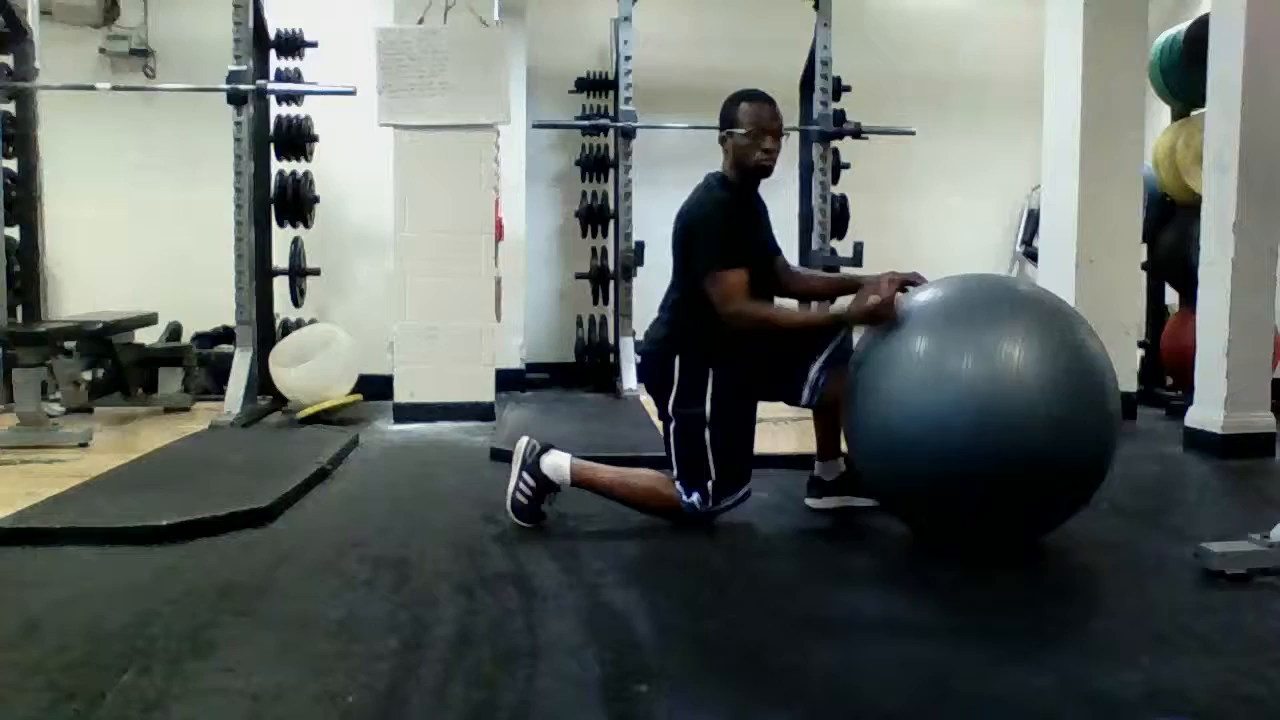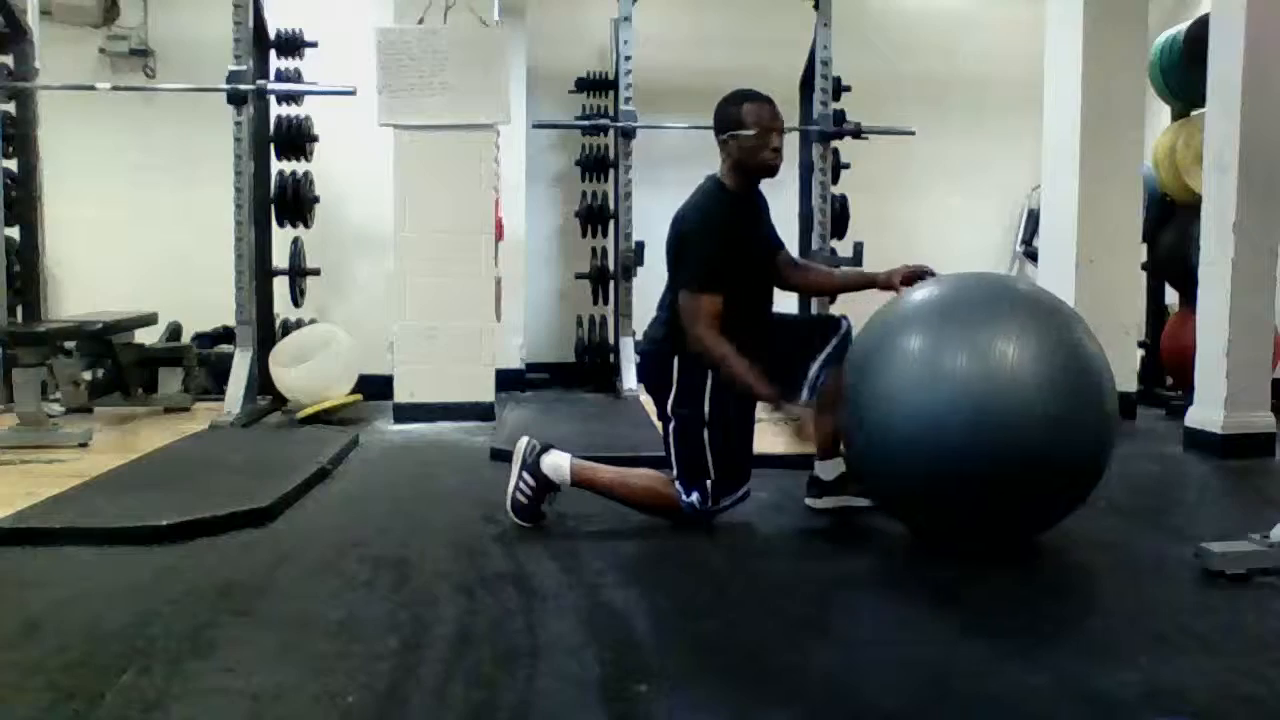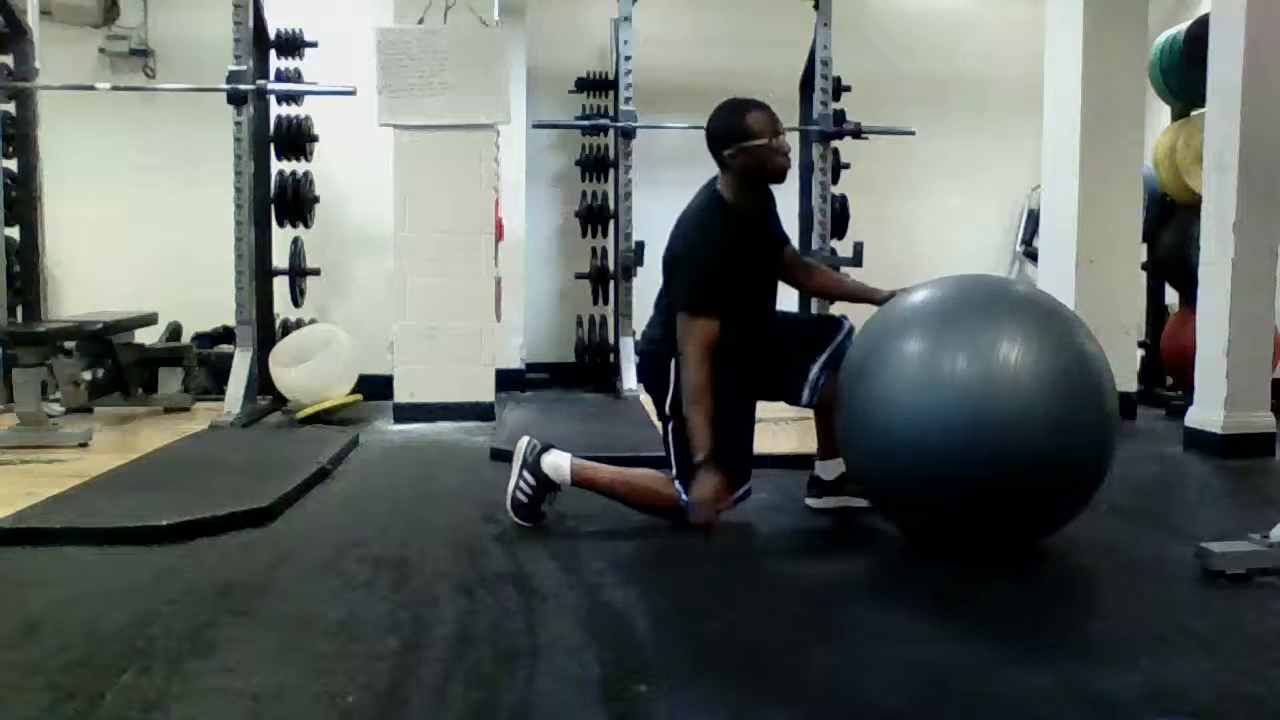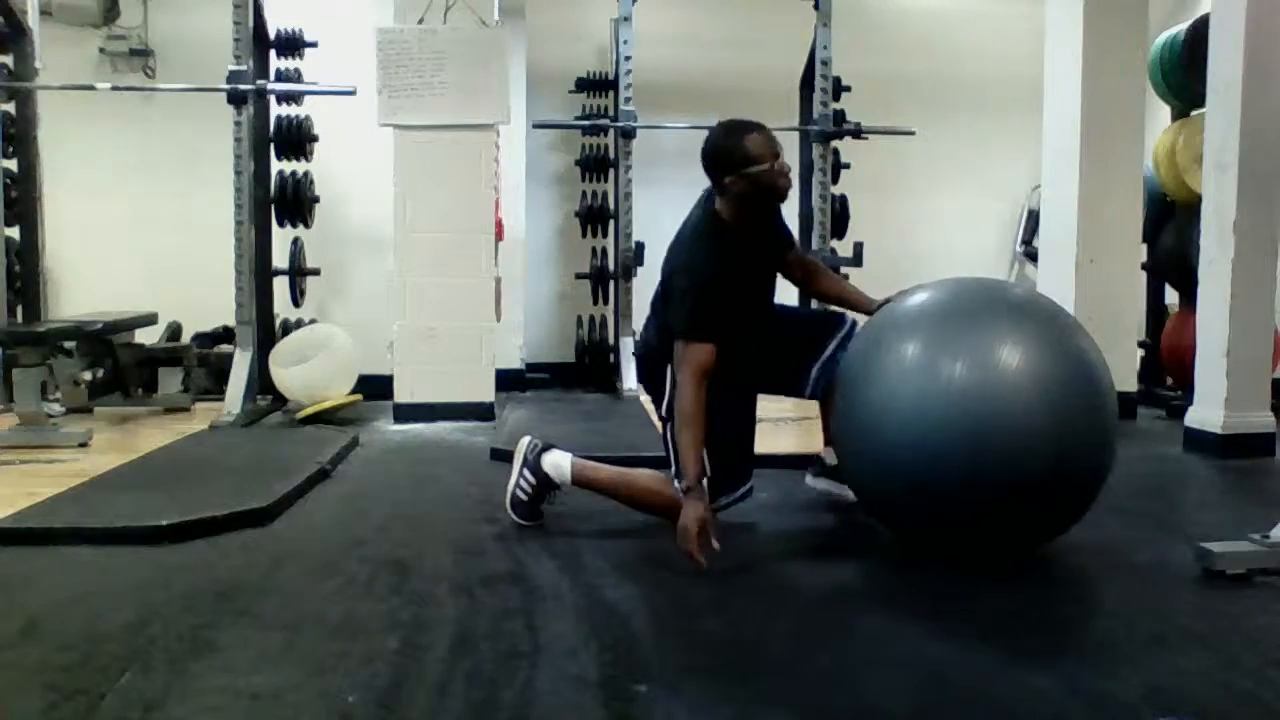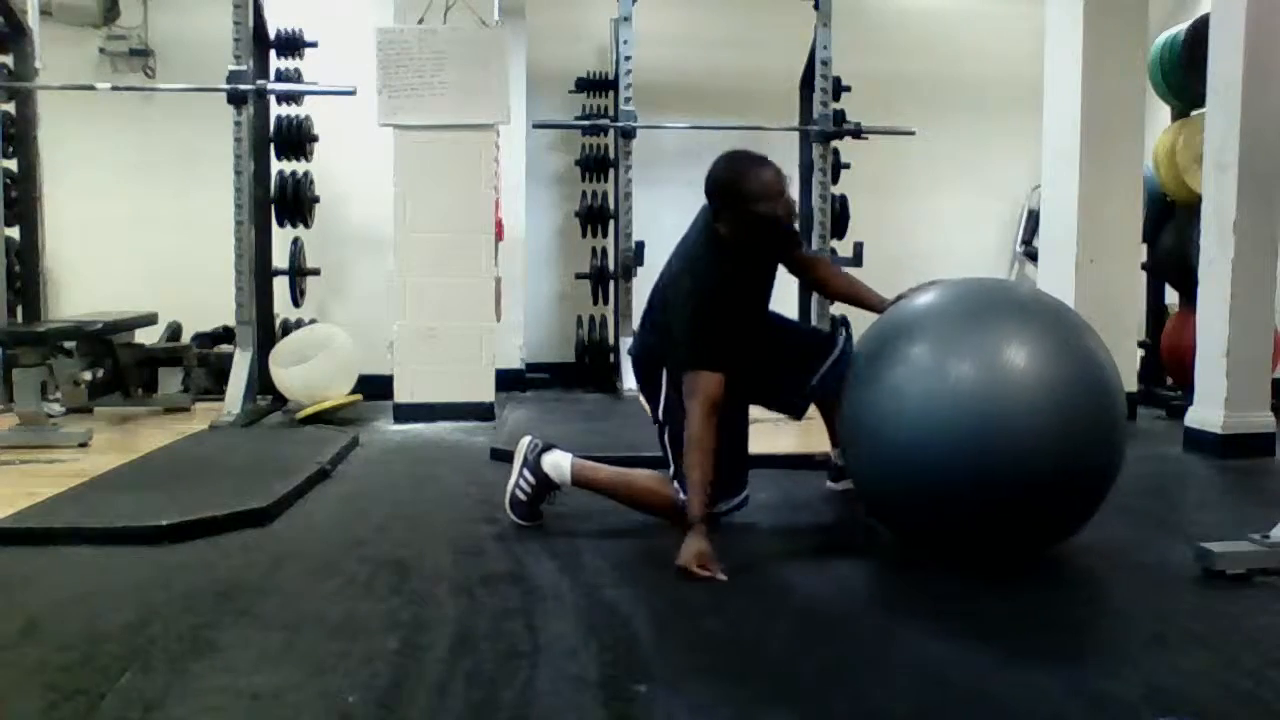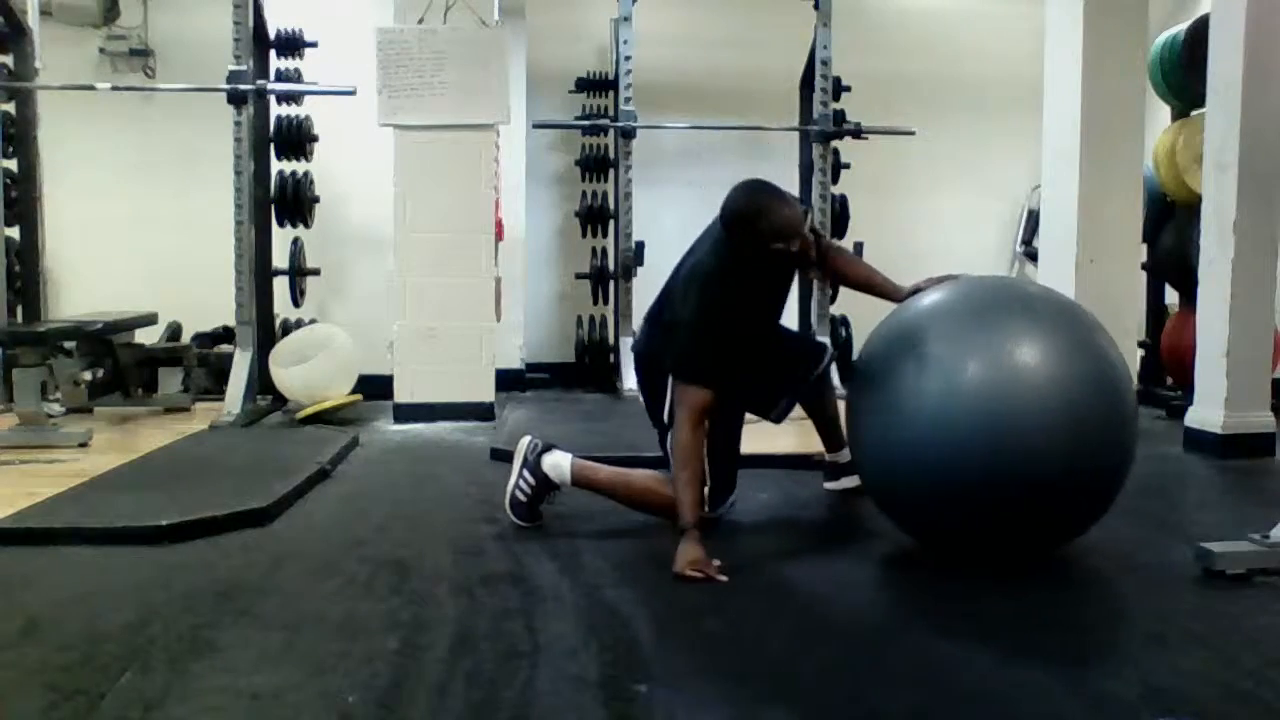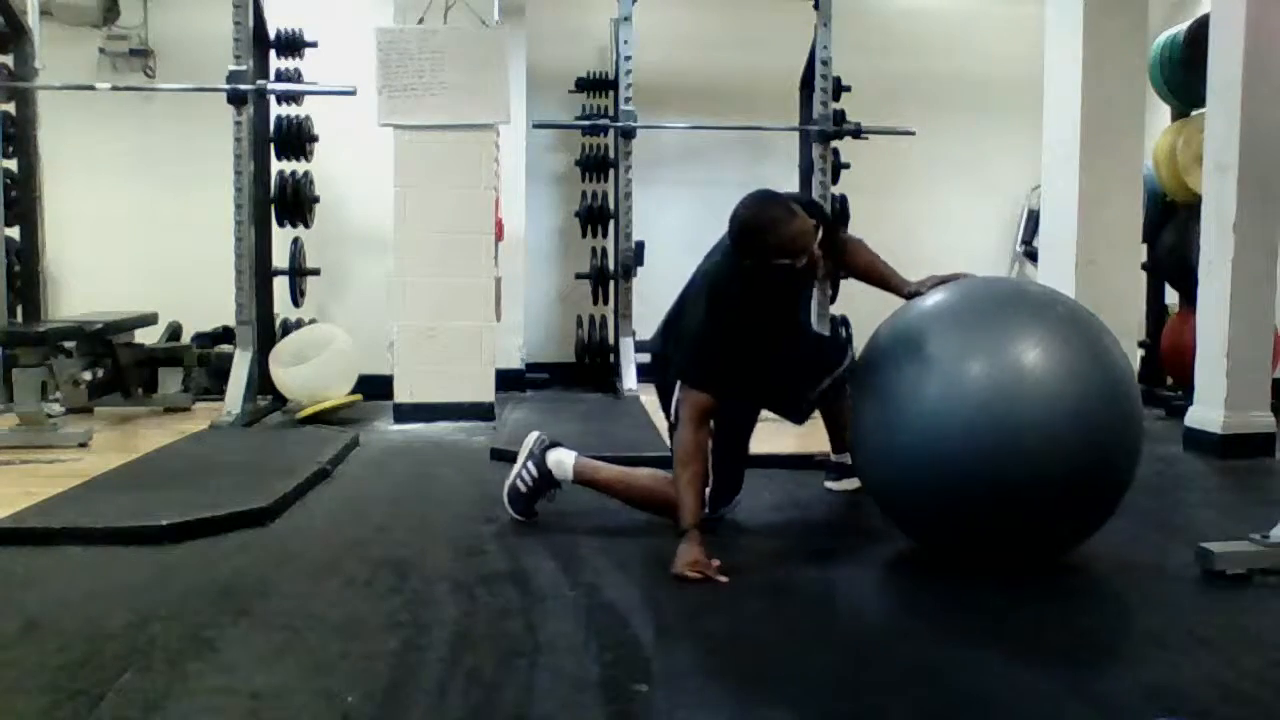
dt=0.2s
person 1, frame 1
left shoulder: (748, 199)
right shoulder: (712, 210)
left elbow: (782, 278)
right elbow: (736, 309)
left wrist: (862, 283)
right wrist: (844, 314)
left hip: (731, 345)
right hip: (691, 360)
right knee: (704, 501)
left ankle: (829, 477)
right ankle: (552, 465)
person 1, frame 2
left shoulder: (749, 199)
right shoulder: (706, 222)
left elbow: (787, 271)
right elbow: (700, 333)
left wrist: (875, 278)
right wrist: (781, 402)
right hip: (685, 362)
left knee: (837, 343)
right knee: (701, 500)
left ankle: (828, 480)
right ankle: (551, 466)
person 1, frame 3
left shoulder: (755, 198)
right shoulder: (703, 239)
left elbow: (796, 269)
right elbow: (694, 355)
left wrist: (877, 295)
right wrist: (704, 466)
right hip: (679, 359)
left knee: (839, 345)
right knee: (704, 494)
left ankle: (827, 480)
right ankle: (550, 465)
person 1, frame 4
left shoulder: (756, 206)
right shoulder: (700, 260)
left elbow: (800, 268)
right elbow: (692, 377)
left wrist: (874, 306)
right wrist: (693, 495)
right hip: (680, 355)
left knee: (839, 337)
right knee: (716, 492)
left ankle: (833, 468)
right ankle: (551, 465)
person 1, frame 5
left shoulder: (764, 215)
right shoulder: (701, 282)
left elbow: (806, 264)
right elbow: (701, 408)
left wrist: (883, 304)
right wrist: (694, 529)
right hip: (675, 363)
left knee: (830, 350)
right knee: (719, 497)
left ankle: (848, 465)
right ankle: (551, 465)
person 1, frame 6
left shoulder: (785, 223)
right shoulder: (709, 296)
left elbow: (826, 255)
right elbow: (689, 417)
left wrist: (899, 293)
right wrist: (689, 536)
right hip: (676, 366)
left knee: (813, 363)
right knee: (709, 500)
left ankle: (840, 463)
right ankle: (553, 465)
person 1, frame 7
left shoulder: (801, 222)
right shoulder: (717, 301)
left elbow: (842, 246)
right elbow: (694, 421)
left wrist: (904, 286)
right wrist: (690, 537)
right hip: (696, 368)
right knee: (711, 501)
left ankle: (845, 465)
right ankle: (555, 461)
